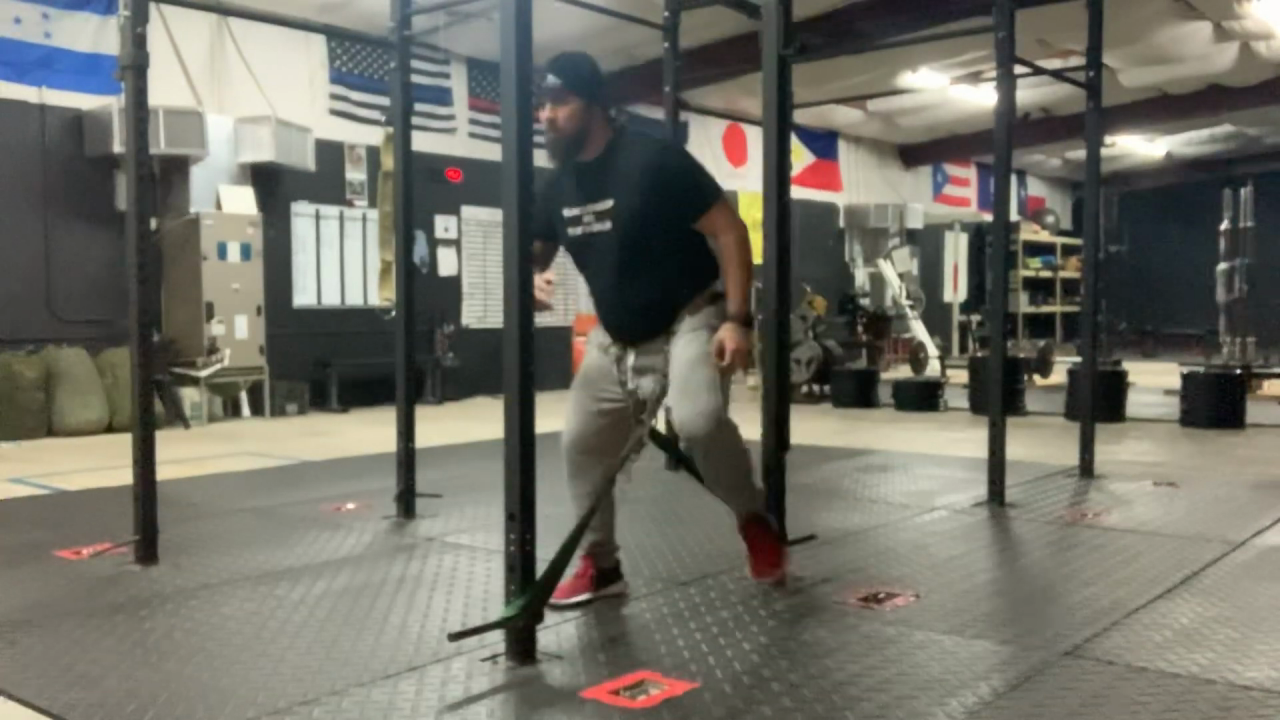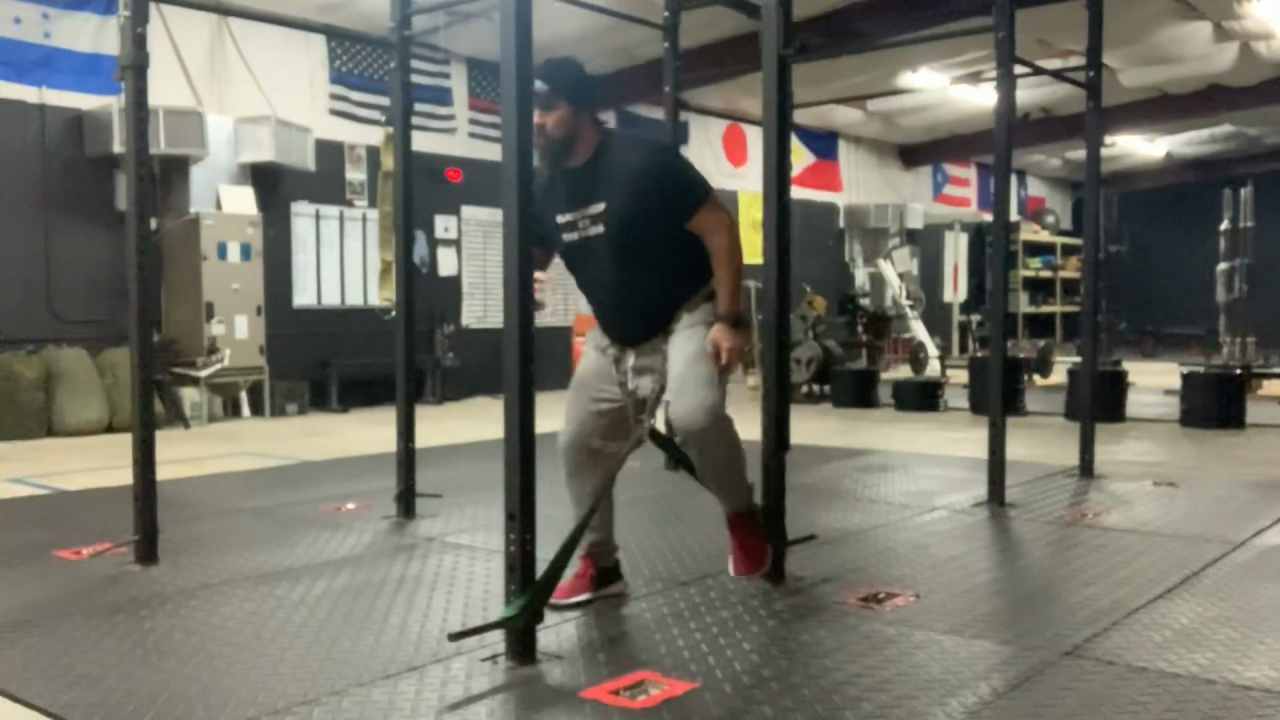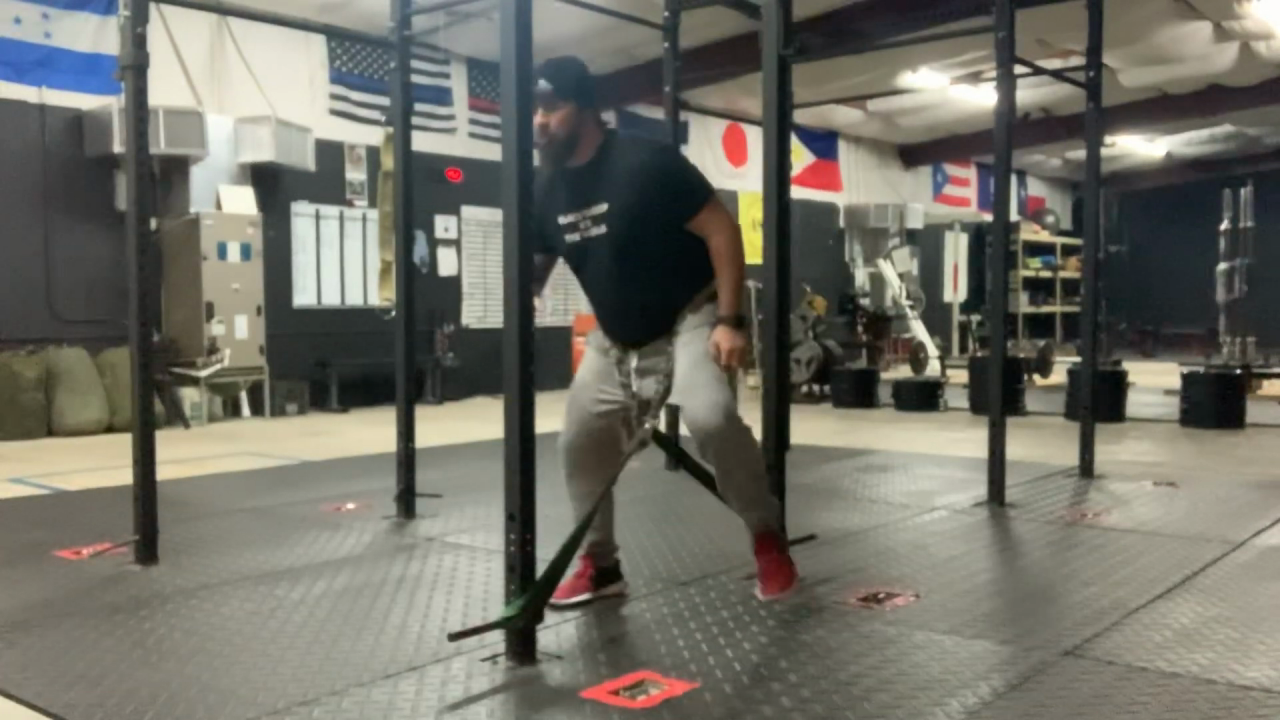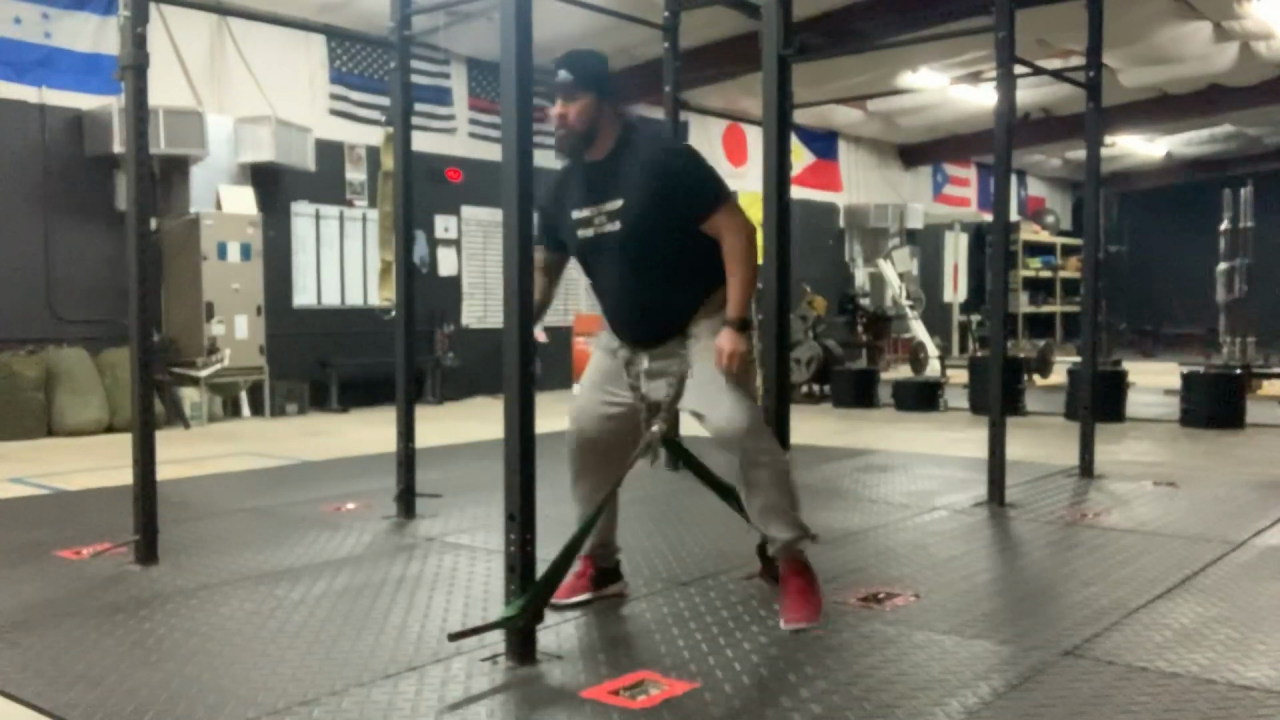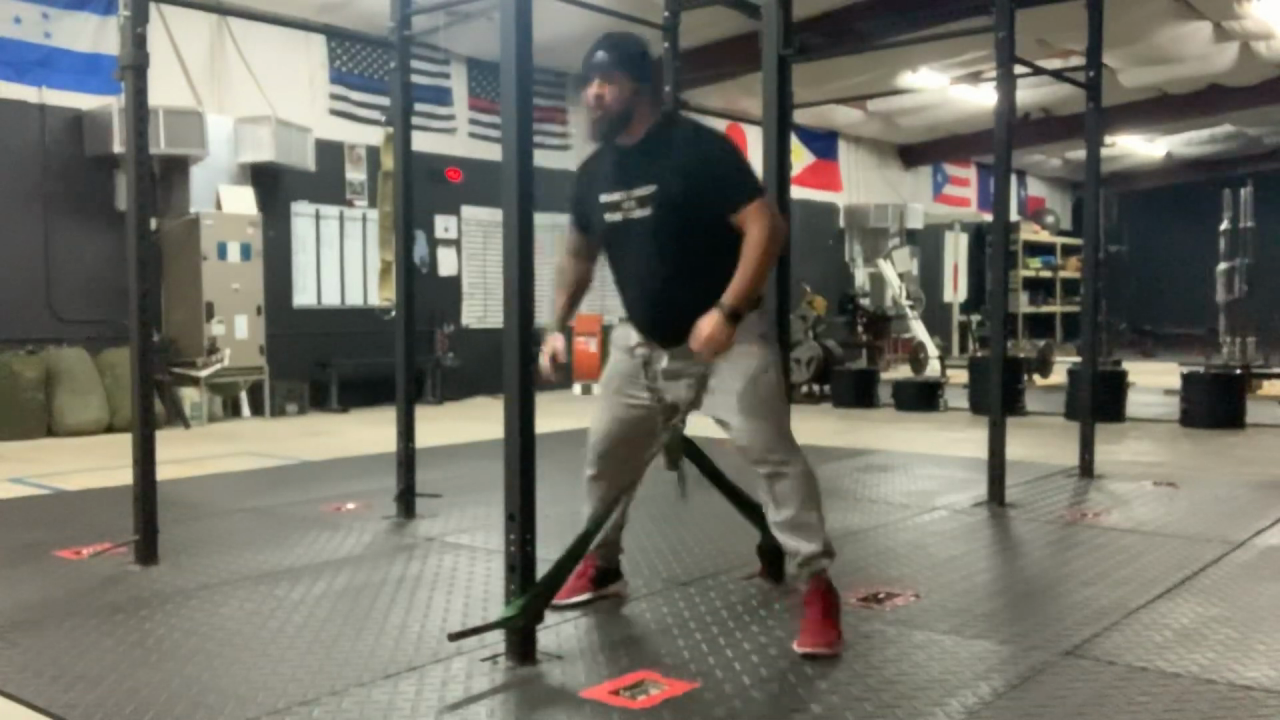
dt=0.1s
person 1, frame 1
left shoulder: (655, 160)
right shoulder: (556, 187)
left elbow: (728, 231)
right elbow: (533, 253)
left wrist: (737, 320)
right wrist: (530, 280)
left hip: (690, 321)
right hip: (617, 339)
left knee: (699, 420)
right knee: (583, 445)
left ankle: (751, 516)
right ankle: (600, 562)
person 1, frame 2
left shoulder: (645, 161)
right shoulder: (547, 191)
left elbow: (720, 229)
right elbow: (529, 262)
left wrist: (730, 318)
left hip: (688, 318)
right hip: (615, 339)
left knee: (696, 414)
right knee: (581, 443)
left ankle: (741, 513)
right ankle: (600, 564)
person 1, frame 3
left shoulder: (648, 162)
right shoulder: (548, 192)
left elbow: (722, 230)
right elbow: (532, 268)
left wrist: (731, 320)
left hip: (691, 320)
right hip: (617, 340)
left knee: (711, 417)
right knee: (580, 443)
left ankle: (764, 530)
right ankle: (600, 563)
person 1, frame 4
left shoulder: (665, 160)
right shoulder: (563, 188)
left elbow: (735, 233)
right elbow: (545, 266)
left wrist: (734, 323)
left hip: (701, 333)
right hip: (623, 343)
left knee: (740, 431)
right knee: (586, 445)
left ankle: (793, 563)
right ankle: (600, 566)
person 1, frame 5
left shoulder: (700, 148)
right shoulder: (594, 172)
left elbow: (765, 227)
right elbow: (578, 253)
left wrist: (730, 313)
right wrist: (557, 327)
left hip: (723, 332)
right hip: (645, 341)
left knee: (768, 447)
right knee: (607, 448)
left ankle: (817, 586)
right ankle: (600, 565)
